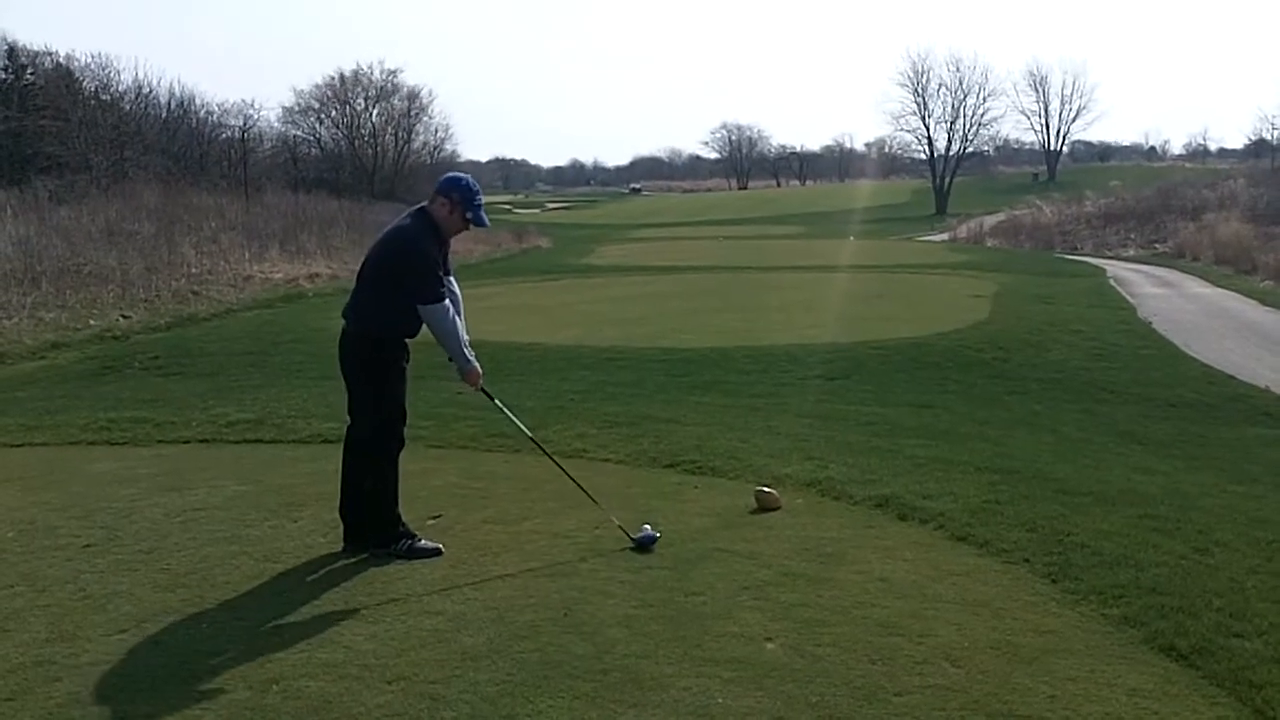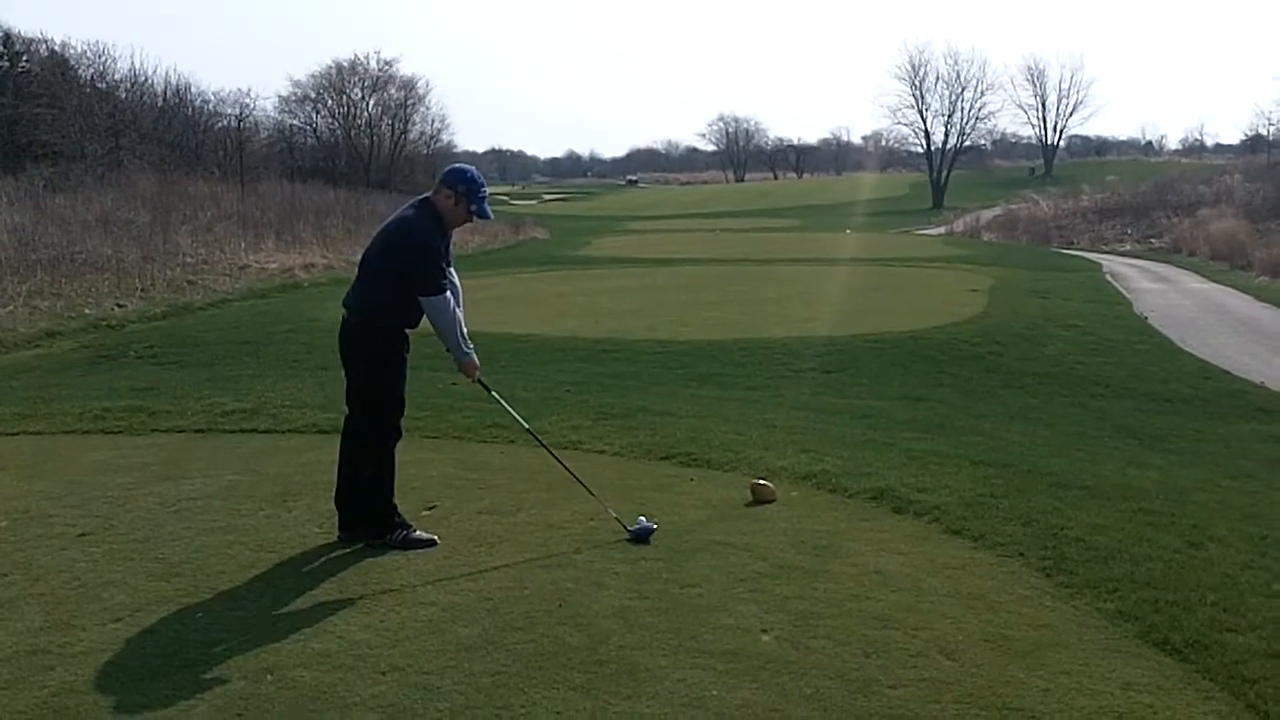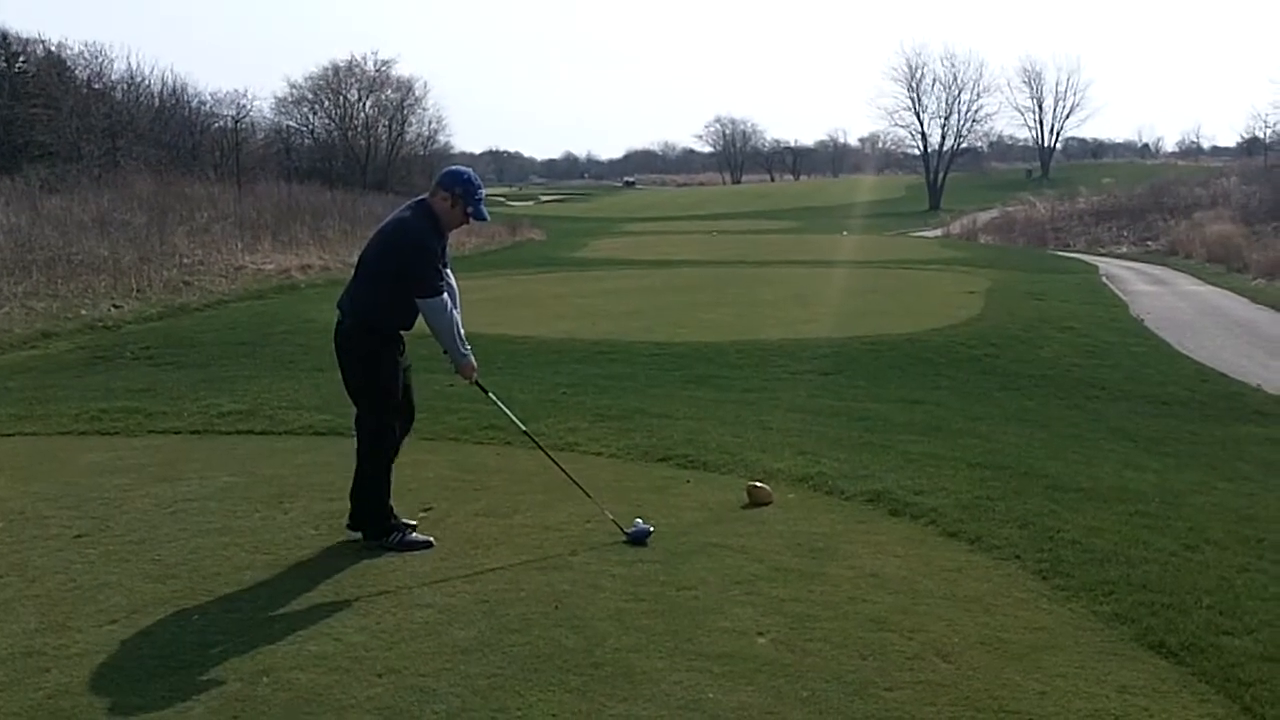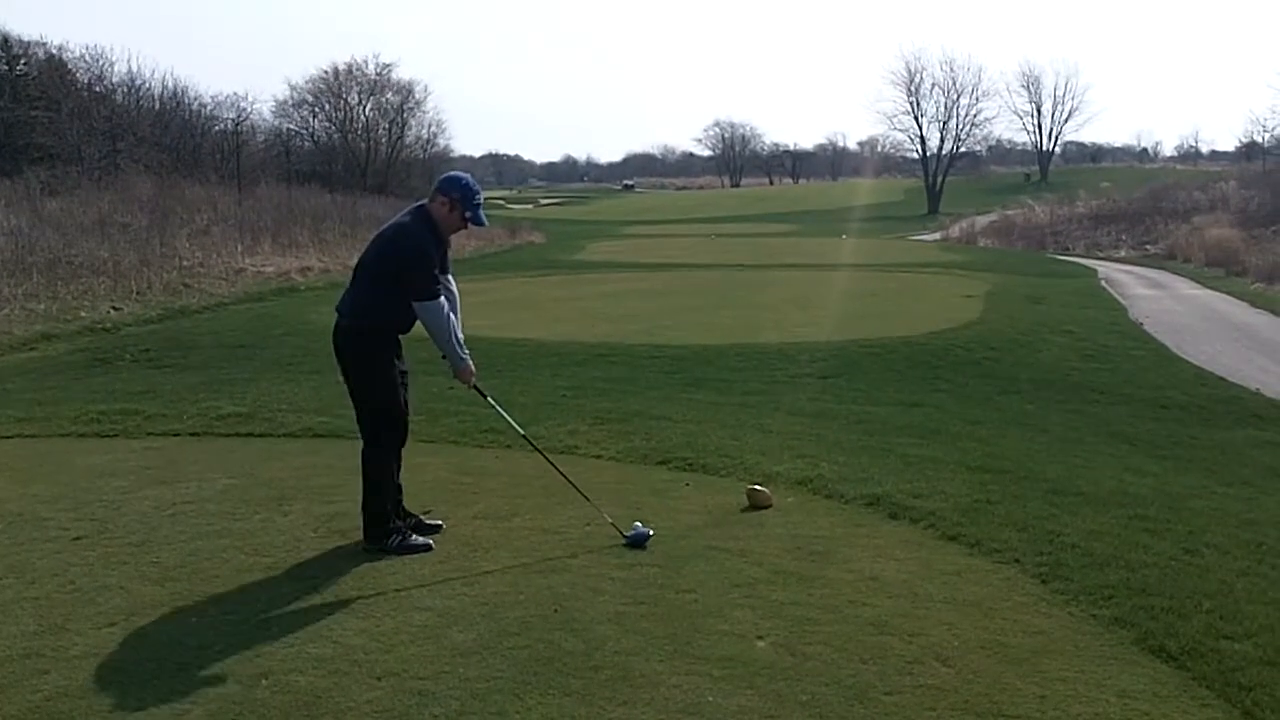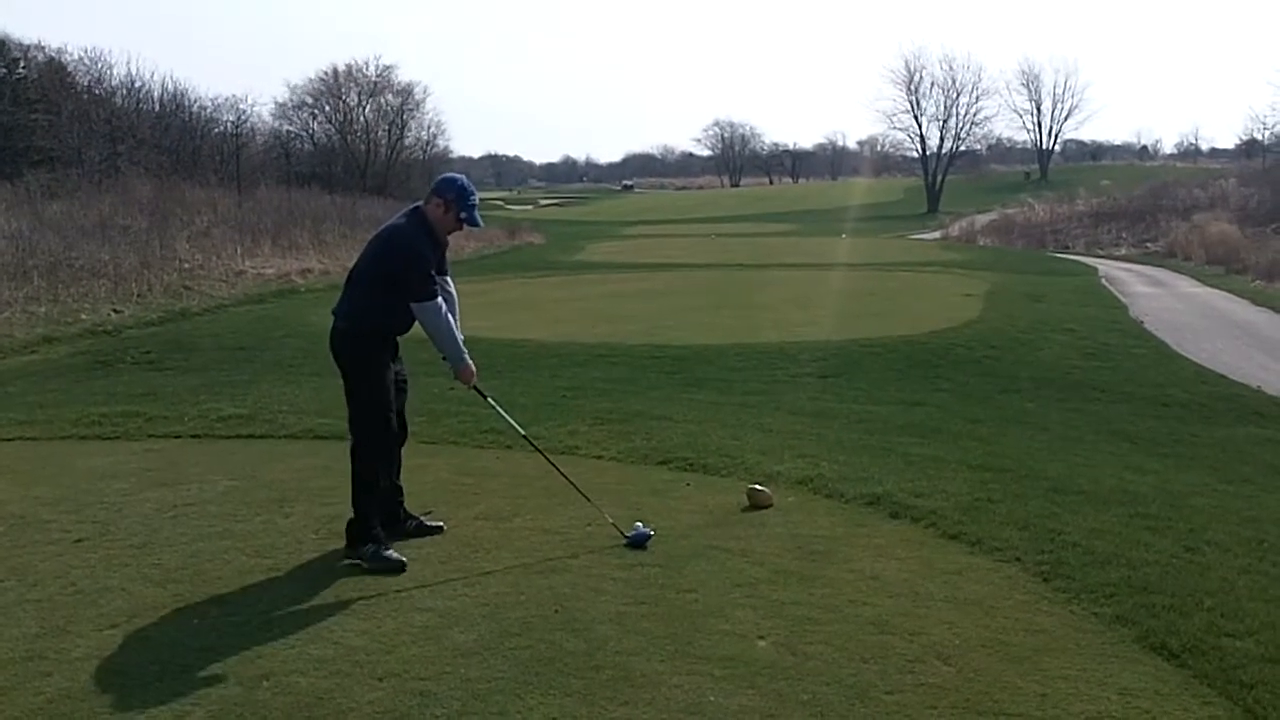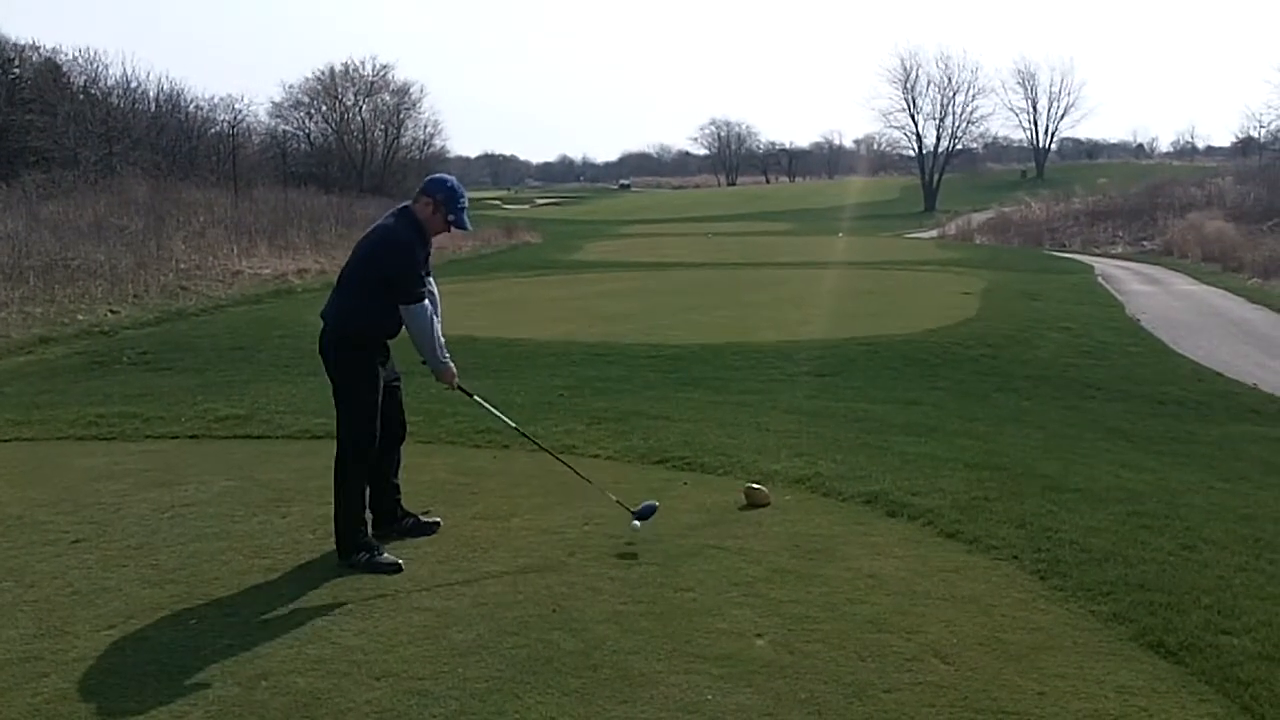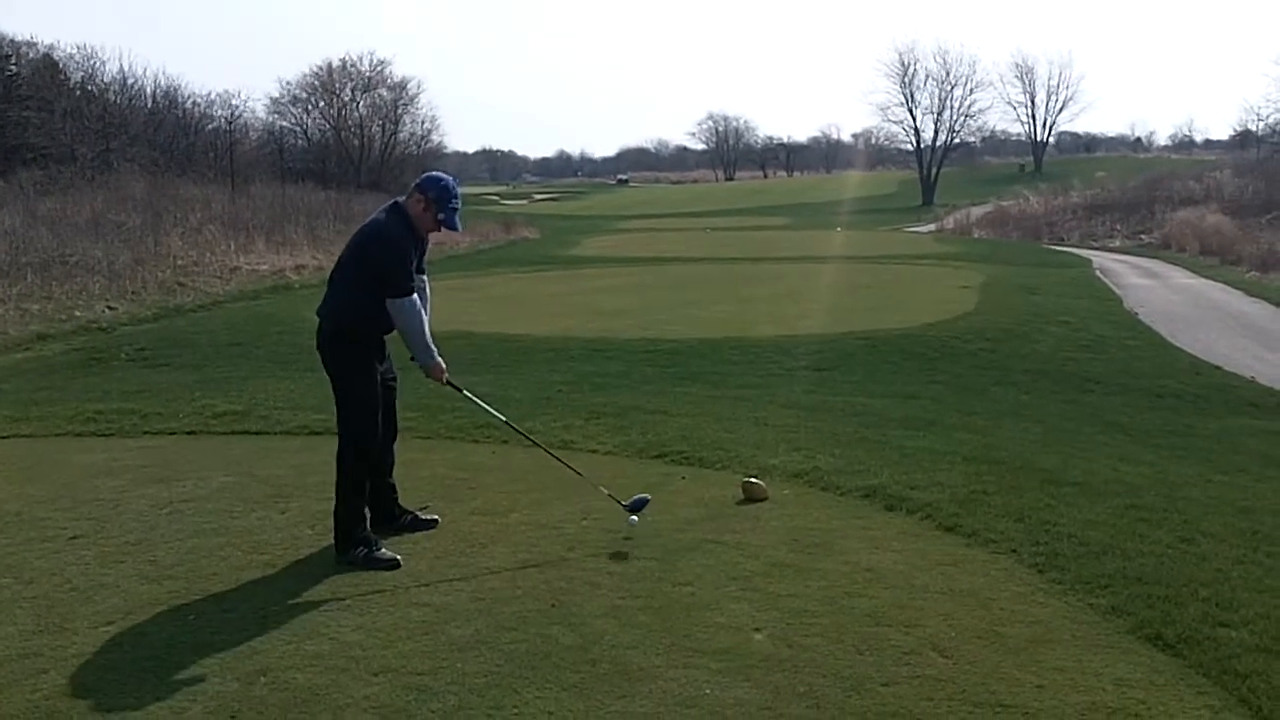
dt=0.3s
person 1, frame 1
left shoulder: (431, 233)
right shoulder: (413, 241)
left elbow: (449, 292)
right elbow: (437, 312)
left wrist: (464, 352)
right wrist: (465, 362)
left hip: (376, 342)
right hip: (371, 345)
left knee: (367, 434)
right knee: (383, 437)
left ankle: (359, 530)
right ankle: (385, 533)
person 1, frame 2
left shoulder: (432, 223)
right shoulder: (417, 232)
left elbow: (450, 285)
right elbow: (438, 303)
left wrist: (462, 345)
right wrist: (464, 354)
left hip: (375, 332)
right hip: (371, 335)
left knee: (364, 424)
right knee: (381, 427)
left ankle: (355, 519)
right ankle: (381, 524)
person 1, frame 3
left shoulder: (428, 224)
right shoulder: (414, 233)
left elbow: (445, 286)
right elbow: (435, 305)
left wrist: (459, 348)
right wrist: (461, 355)
left hip: (378, 333)
right hip: (365, 336)
left knee: (398, 417)
right knee: (380, 426)
left ankle: (366, 511)
right ankle: (377, 524)
person 1, frame 4
left shoulder: (432, 231)
right shoulder: (410, 238)
left elbow: (447, 291)
right elbow: (432, 308)
left wrist: (458, 351)
right wrist: (459, 359)
left hip: (381, 335)
right hip: (361, 336)
left knee: (394, 425)
right knee: (383, 427)
left ankle: (391, 513)
right ankle: (382, 528)
person 1, frame 5
left shoulder: (430, 235)
right shoulder: (406, 240)
left elbow: (444, 292)
right elbow: (431, 310)
left wrist: (457, 353)
right wrist: (460, 360)
left hip: (380, 337)
right hip: (359, 338)
left knee: (393, 429)
right knee: (375, 431)
left ankle: (392, 515)
right ankle: (365, 535)
person 1, frame 6
left shoulder: (413, 233)
right shoulder: (397, 240)
left elbow: (427, 293)
right elbow: (416, 311)
left wrist: (439, 354)
right wrist: (440, 363)
left hip: (371, 342)
right hip: (348, 344)
left knee: (391, 430)
right knee: (359, 439)
left ankle: (388, 515)
right ankle: (353, 542)
person 1, frame 7
left shoulder: (410, 231)
right shoulder: (388, 235)
left elbow: (418, 289)
right elbow: (404, 307)
left wrist: (426, 352)
right wrist: (429, 358)
left hip: (368, 337)
right hip: (345, 340)
left knee: (383, 428)
right knee: (360, 434)
left ankle: (385, 512)
right ankle: (352, 538)
